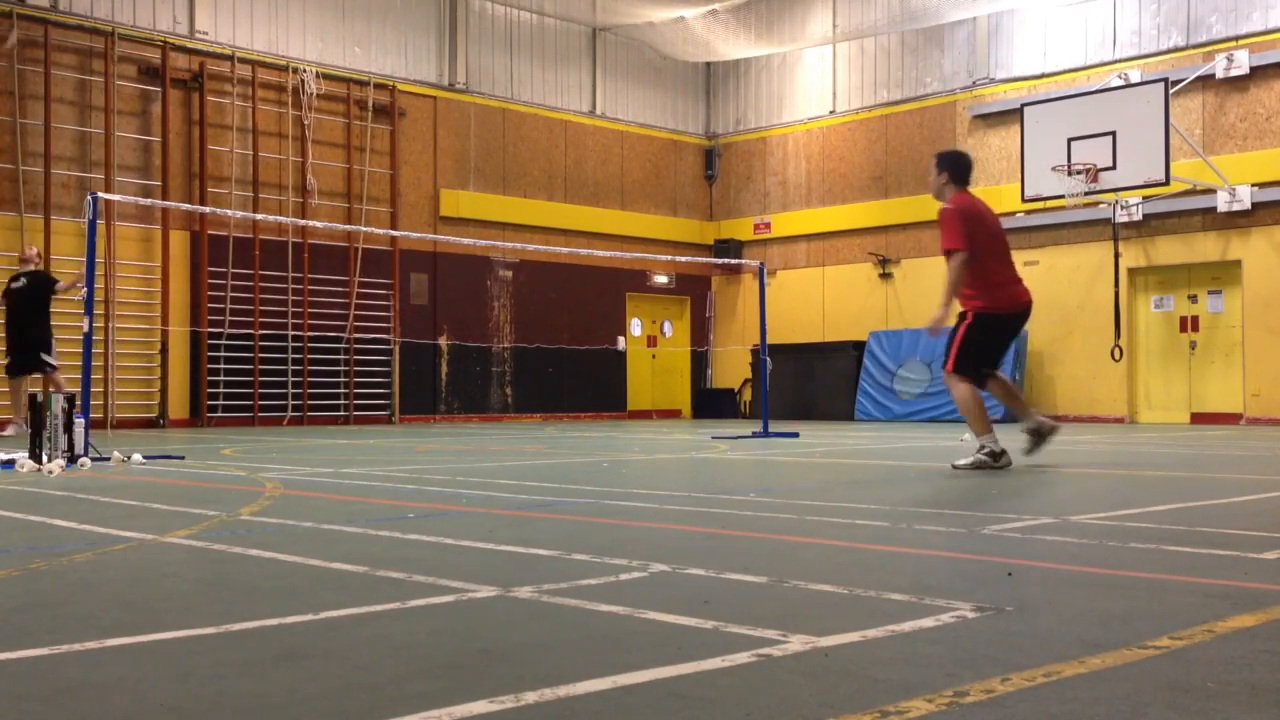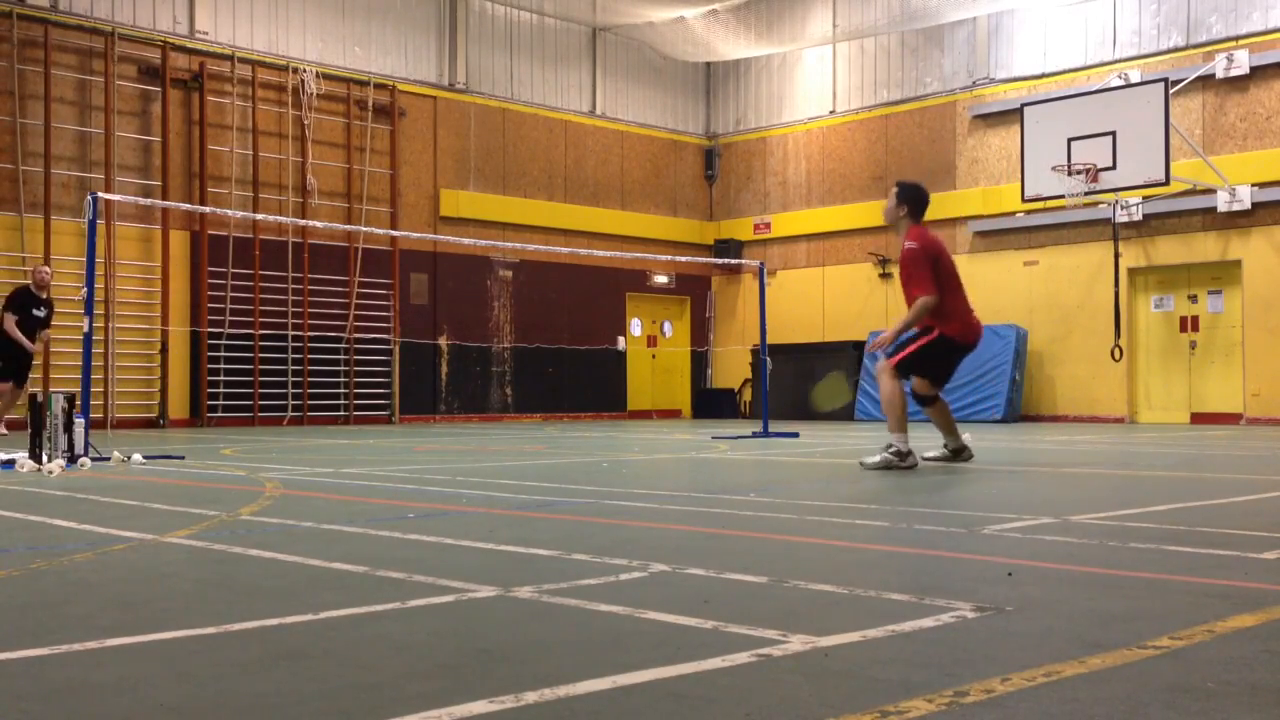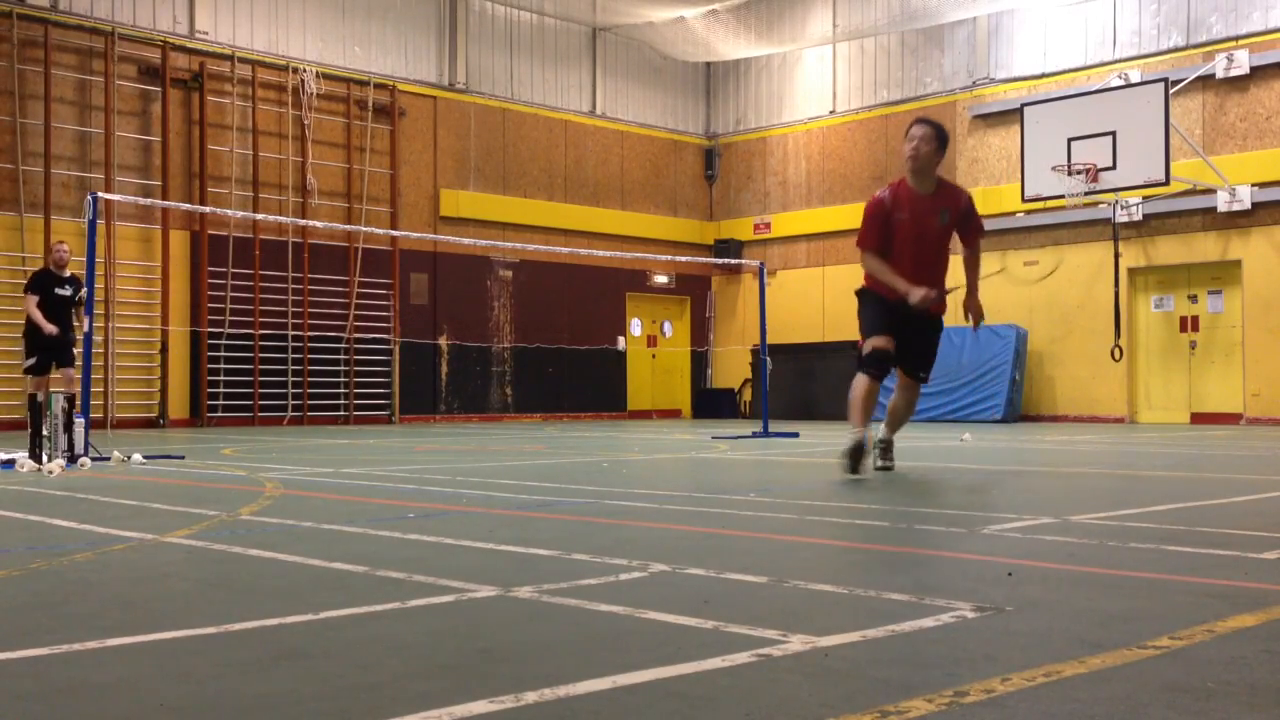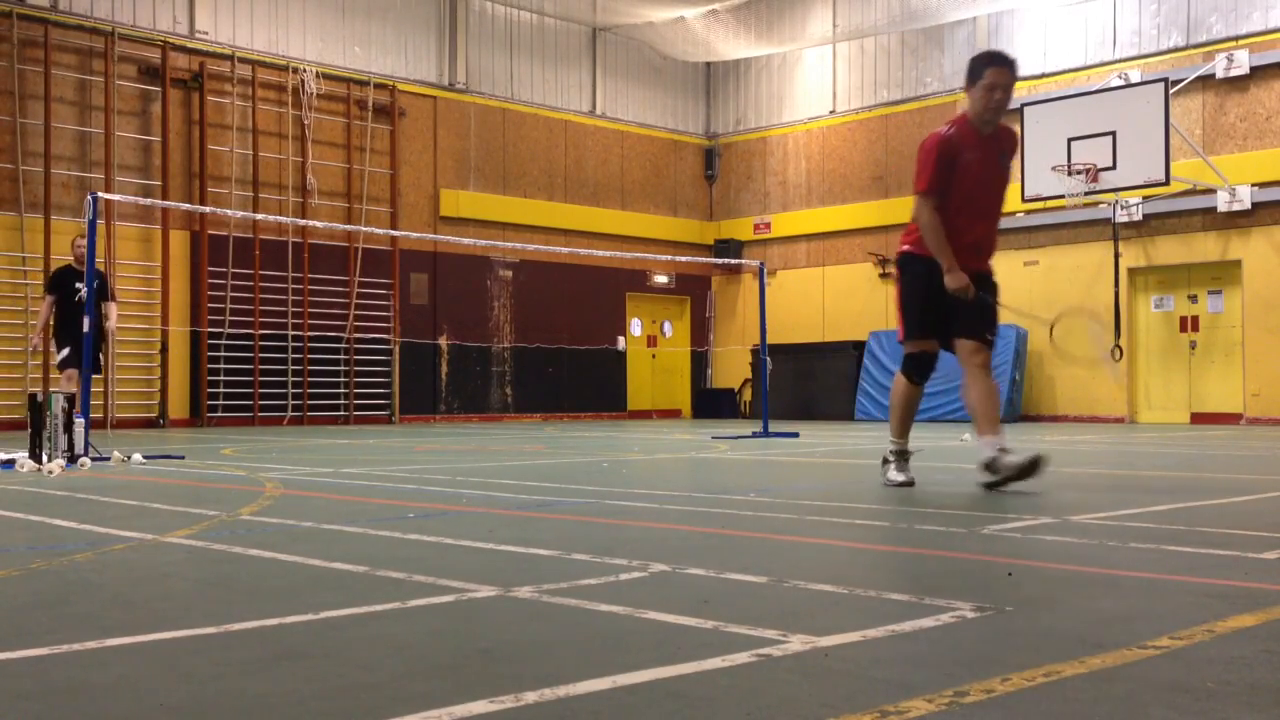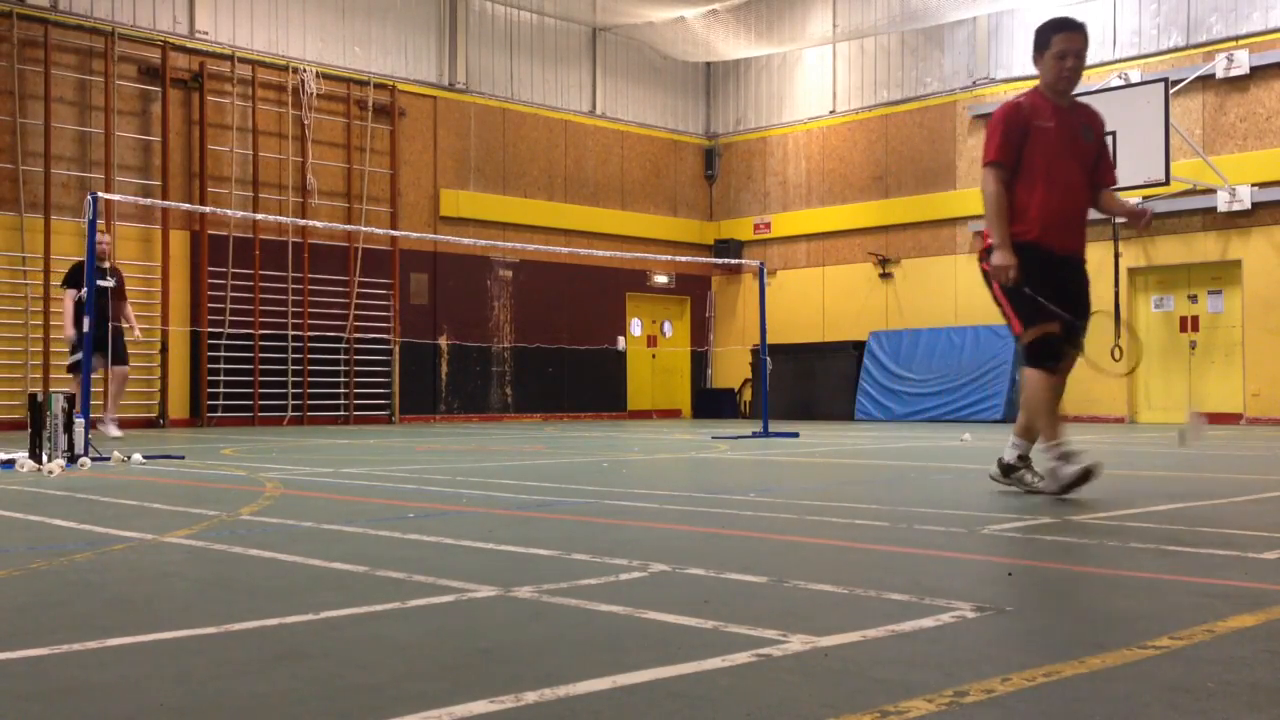
dt=0.5s
person 1, frame 1
left shoulder: (952, 209)
right shoulder: (979, 207)
left elbow: (959, 258)
left wrist: (944, 306)
left hip: (988, 306)
right hip: (1015, 302)
left knee: (956, 375)
right knee: (981, 373)
left ankle: (991, 449)
right ankle: (1036, 423)
person 1, frame 2
left shoulder: (912, 248)
right shoulder: (923, 242)
left elbow: (928, 300)
left wrist: (895, 333)
right wrist: (900, 331)
left hip: (951, 329)
right hip: (955, 329)
left knee: (887, 368)
right knee: (924, 388)
left ankle: (899, 449)
right ankle: (956, 445)
person 1, frame 3
left shoulder: (958, 201)
right shoulder: (882, 201)
left elbow: (972, 245)
right elbow: (869, 258)
left wrist: (971, 294)
right wrist: (907, 289)
left hip: (928, 307)
right hip: (882, 297)
left knee: (909, 384)
right knee: (876, 355)
left ankle: (885, 439)
right ankle: (857, 440)
person 1, frame 4
left shoulder: (1007, 141)
right shoulder: (942, 142)
right elbow: (925, 208)
right wrist: (949, 268)
left hip: (974, 269)
right hip: (926, 261)
left knee: (976, 355)
right knee: (920, 356)
left ankle: (993, 456)
right ankle: (896, 455)
person 1, frame 5
left shoulder: (1091, 121)
right shoulder: (1015, 112)
left elbow: (1098, 191)
right elbow: (993, 181)
left wrist: (1127, 210)
right wrist: (1001, 247)
left hip: (1067, 256)
right hip: (1018, 252)
left knee: (1062, 356)
right knee: (1043, 342)
left ankle: (1013, 460)
right ankle: (1059, 457)
person 2, frame 1
left shoulder: (40, 277)
left elbow: (60, 287)
left wrist: (77, 280)
left hip: (39, 336)
right hip: (16, 338)
left knee: (53, 376)
right ankle: (18, 422)
person 2, frame 2
left shoulder: (48, 304)
right shoulder: (19, 295)
left elbow: (44, 331)
left wrist: (43, 337)
right wrist: (27, 345)
left hip: (24, 351)
left knee: (17, 390)
person 2, frame 3
left shoulder: (76, 282)
right shoulder: (40, 277)
left elbow: (79, 310)
right elbow: (30, 305)
right wrist: (44, 324)
left hip: (64, 338)
right hip: (39, 337)
left knee: (70, 377)
right knee: (38, 383)
left ankle: (68, 422)
right ankle: (36, 424)
person 2, frame 4
left shoulder: (100, 277)
right shoulder: (60, 274)
left elbow: (110, 304)
right elbow: (47, 305)
left wrist: (112, 321)
right wrist: (37, 334)
left hip: (92, 336)
right hip: (66, 334)
right knee: (70, 374)
person 2, frame 5
left shoulder: (115, 274)
right shoulder: (79, 269)
left elbow: (123, 304)
right elbow: (68, 298)
left wrist: (135, 327)
right wrist: (68, 327)
left hip: (111, 331)
right hip: (84, 332)
left knee: (122, 372)
right knee: (80, 378)
left ankle: (109, 419)
